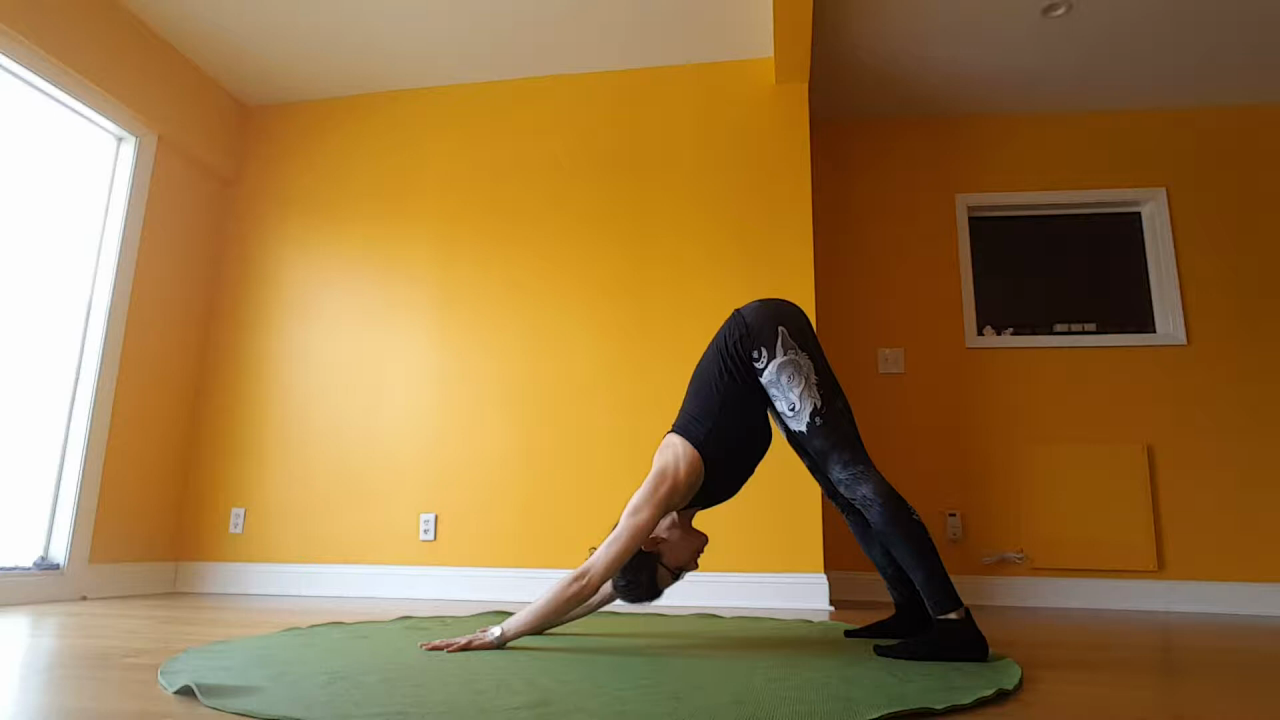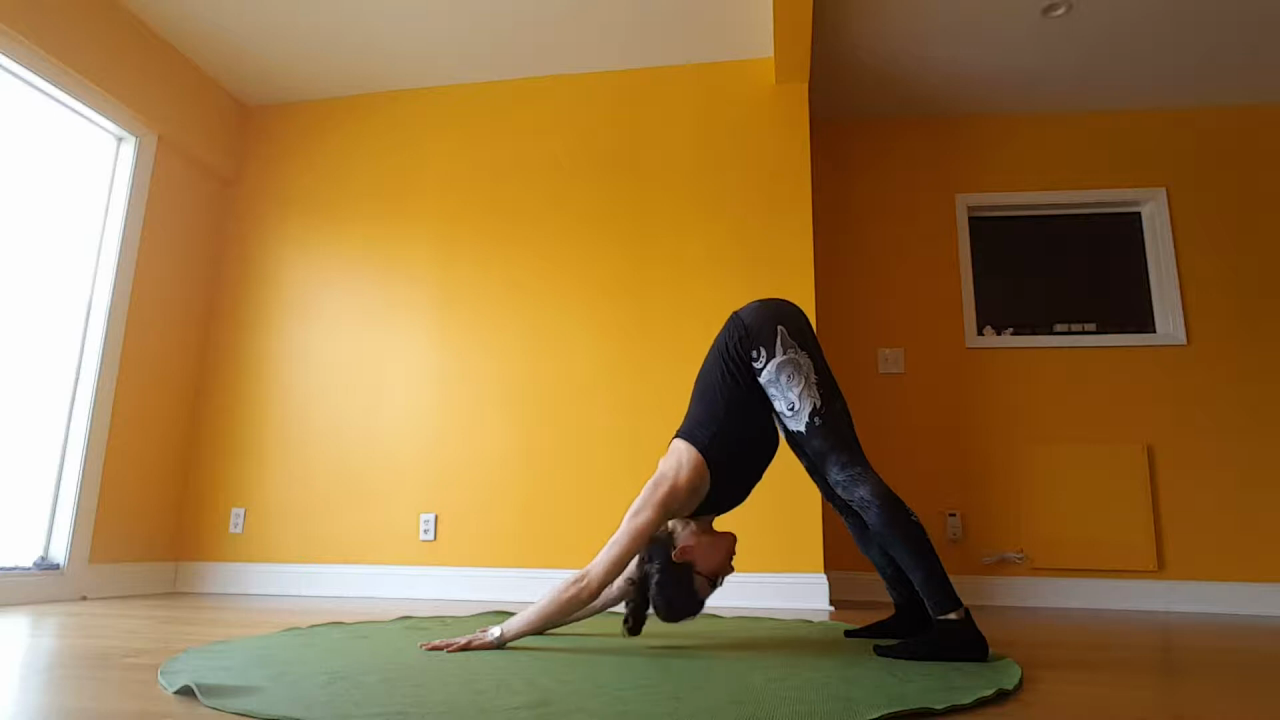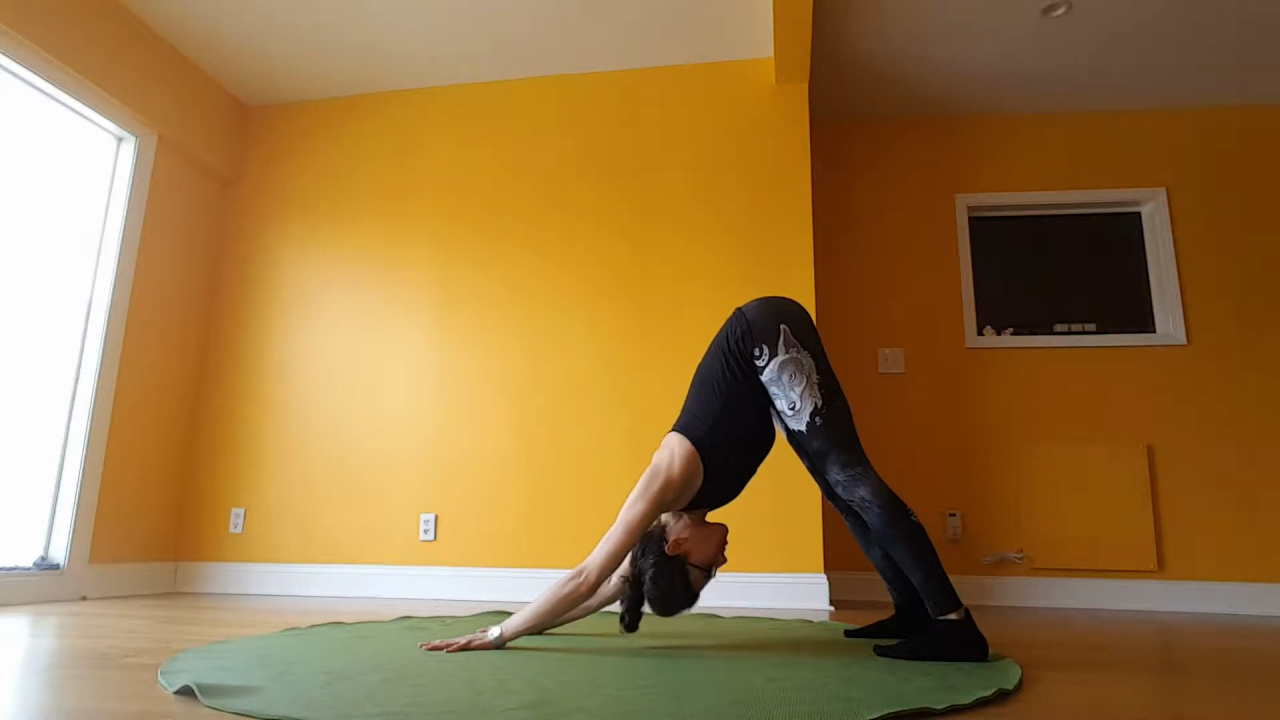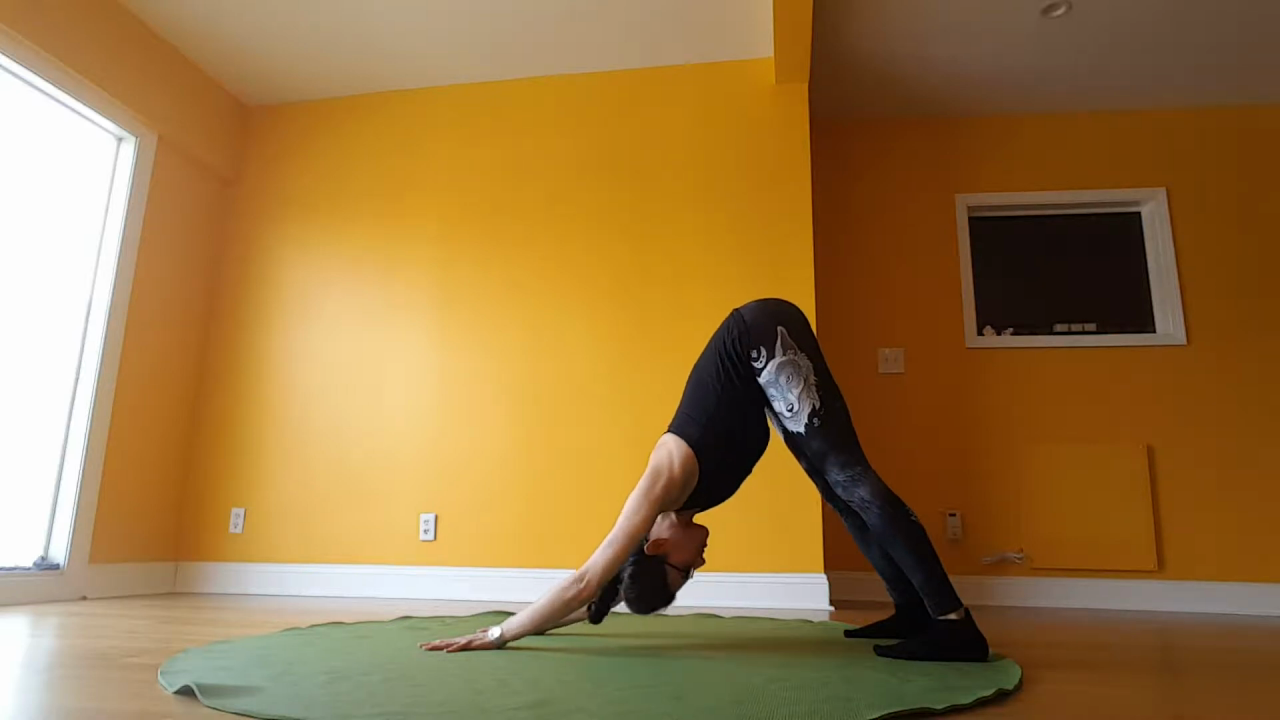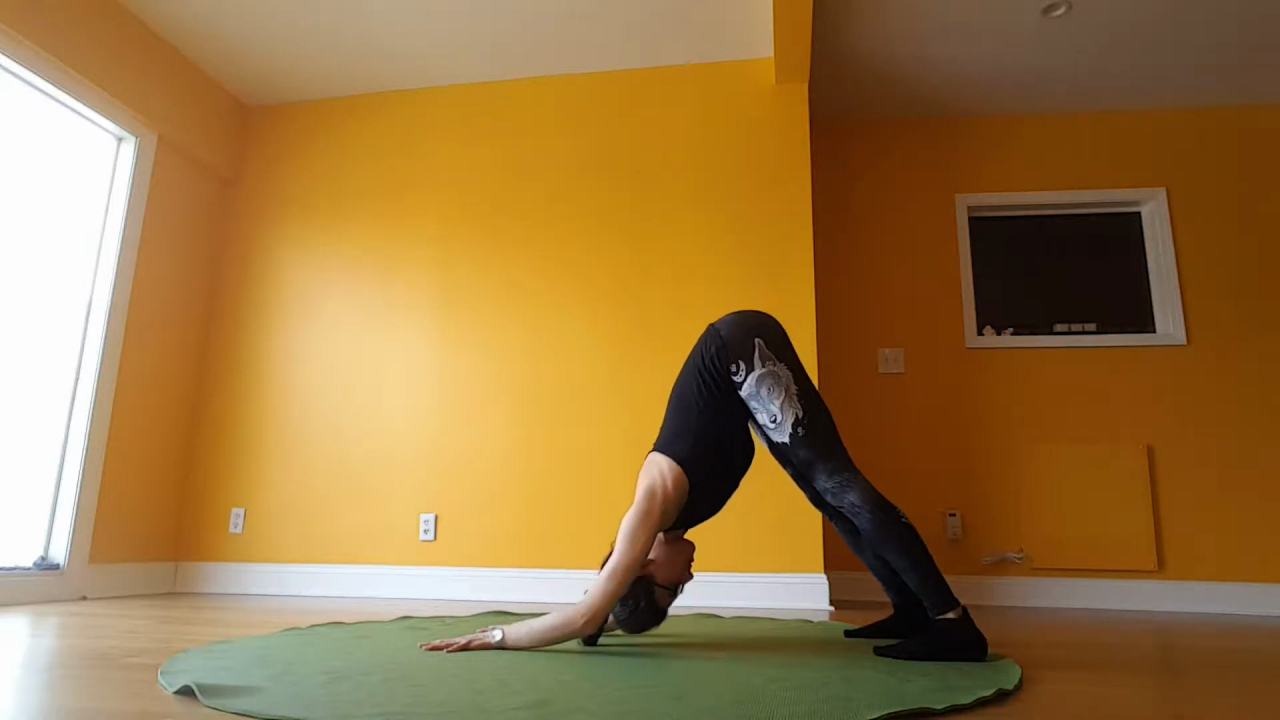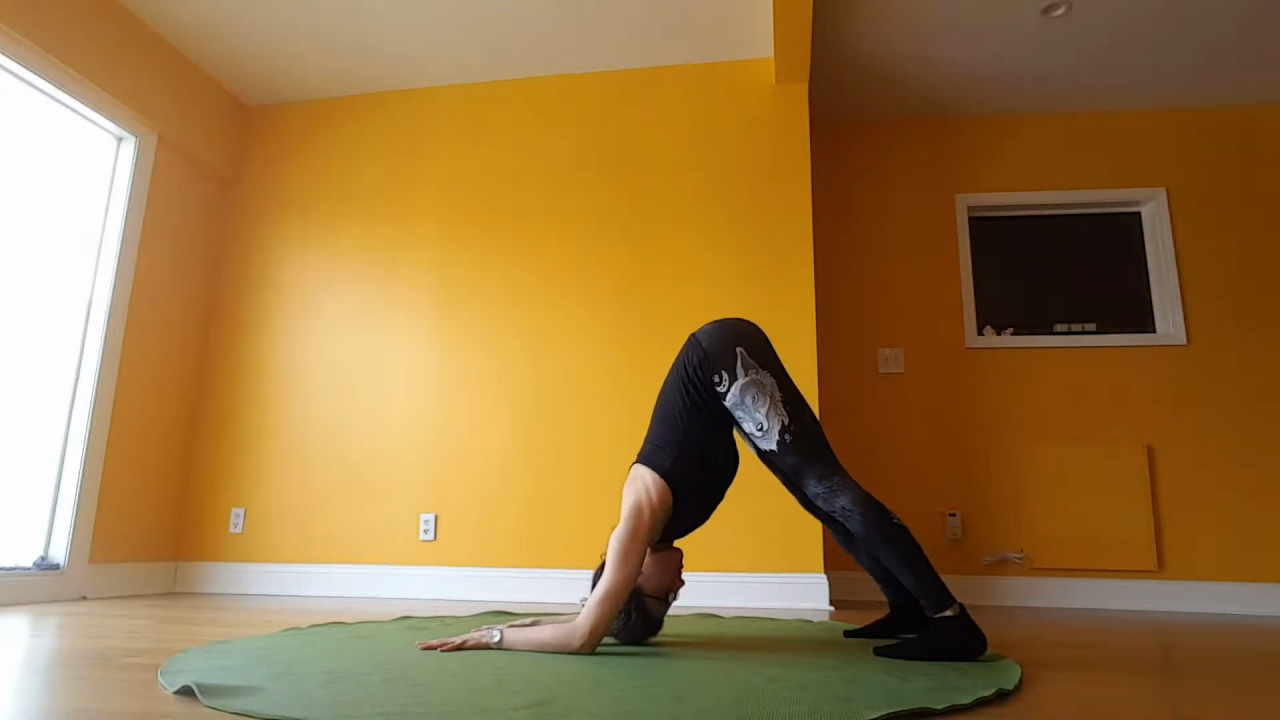
dt=0.4s
person 1, frame 1
left shoulder: (669, 487)
right shoulder: (674, 491)
left elbow: (586, 579)
right elbow: (602, 583)
left wrist: (499, 634)
right wrist: (535, 622)
left hip: (766, 337)
right hip: (764, 348)
left knee: (851, 477)
right knee: (843, 485)
left ankle: (952, 621)
right ankle: (915, 608)
person 1, frame 2
left shoulder: (674, 493)
left elbow: (588, 585)
right elbow: (608, 588)
right wrist: (525, 626)
left hip: (764, 337)
right hip: (763, 348)
left knee: (848, 479)
right knee: (843, 487)
left ankle: (953, 622)
right ankle: (914, 609)
person 1, frame 3
left shoulder: (668, 485)
right shoulder: (676, 500)
left elbow: (586, 579)
right elbow: (611, 582)
right wrist: (533, 624)
left hip: (766, 336)
right hip: (765, 349)
left knee: (848, 479)
right knee: (843, 486)
left ankle: (953, 622)
right ankle: (915, 609)
person 1, frame 4
left shoulder: (663, 484)
right shoulder: (670, 492)
left elbow: (584, 584)
right elbow: (590, 588)
left wrist: (497, 635)
right wrist: (519, 625)
left hip: (762, 337)
right hip: (761, 350)
left knee: (847, 479)
right knee: (840, 486)
left ankle: (952, 622)
right ankle: (914, 609)
person 1, frame 5
left shoulder: (653, 507)
right shoulder: (658, 512)
left elbow: (588, 616)
right elbow: (598, 612)
left wrist: (498, 635)
right wrist: (512, 627)
left hip: (742, 350)
right hip: (741, 360)
left knee: (836, 485)
right knee: (830, 491)
left ankle: (951, 621)
right ankle: (912, 608)
person 1, frame 6
left shoulder: (638, 523)
right shoulder: (649, 526)
left elbow: (584, 636)
right elbow: (592, 617)
left wrist: (496, 636)
right wrist: (525, 622)
left hip: (725, 359)
right hip: (724, 366)
left knee: (827, 489)
right knee: (822, 494)
left ankle: (948, 619)
right ankle: (909, 606)
